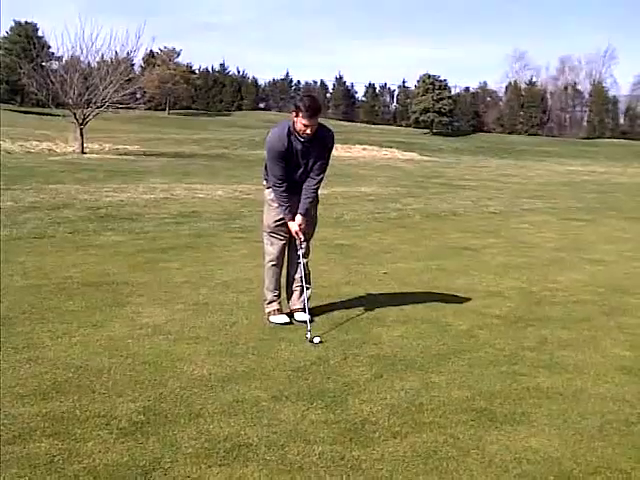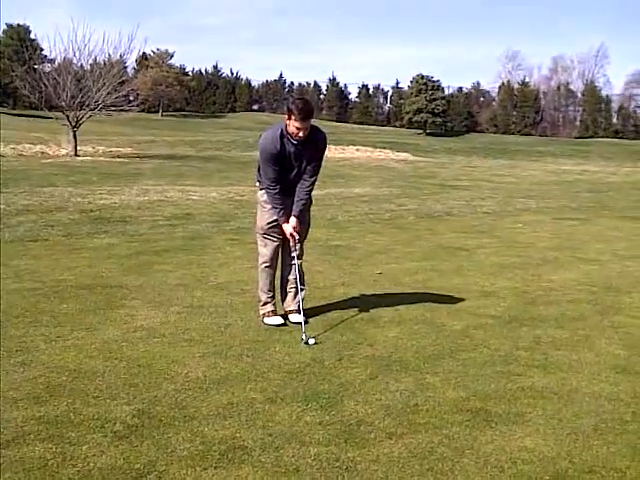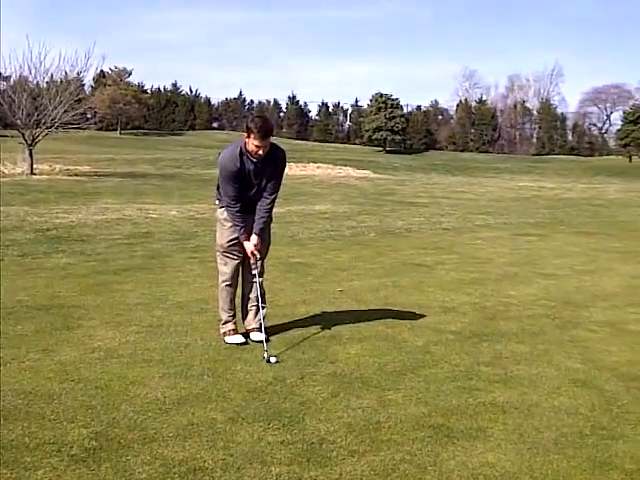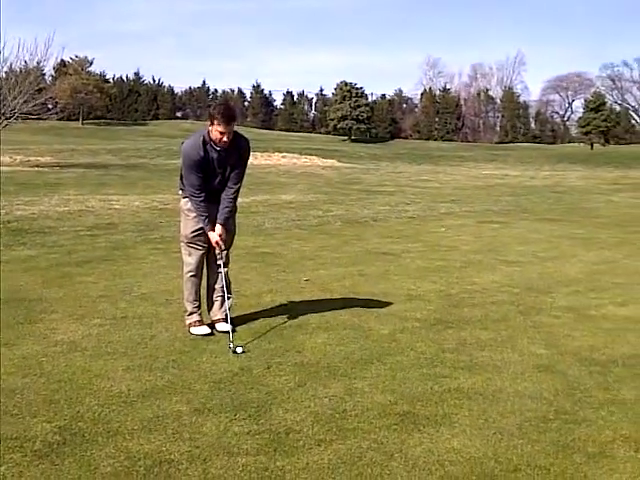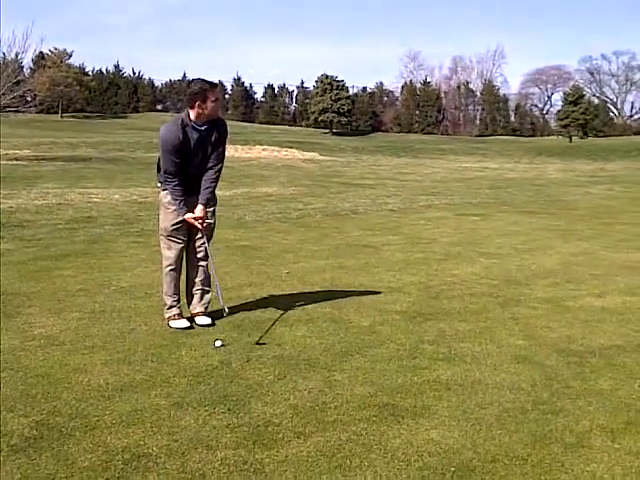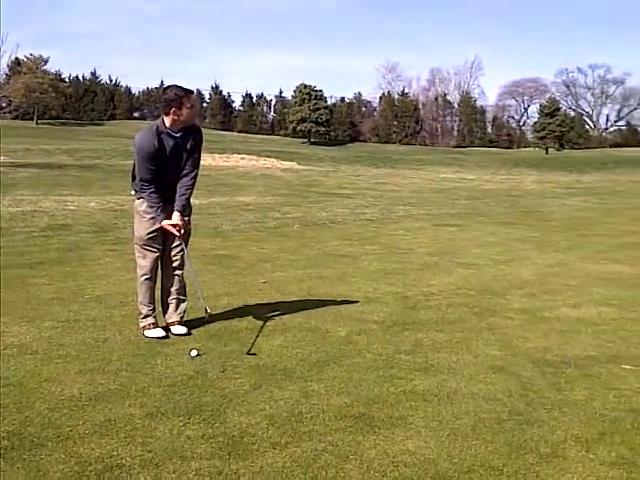
dt=0.5s
person 1, frame 1
left shoulder: (325, 137)
right shoulder: (277, 138)
left elbow: (315, 177)
right elbow: (278, 182)
left wrist: (302, 213)
right wrist: (288, 218)
left hip: (306, 194)
right hip: (278, 192)
left knee: (302, 251)
right knee: (275, 250)
left ankle: (298, 303)
right ankle: (272, 306)
person 1, frame 2
left shoulder: (318, 138)
right shoulder: (270, 140)
left elbow: (308, 179)
right elbow: (272, 185)
left wrist: (295, 214)
right wrist: (282, 220)
left hip: (300, 195)
right hip: (271, 194)
left knee: (295, 252)
right knee: (269, 252)
left ankle: (292, 305)
right ankle: (267, 307)
person 1, frame 3
left shoulder: (277, 156)
right shoulder: (229, 158)
left elbow: (268, 197)
right elbow: (232, 202)
left wrist: (256, 232)
right wrist: (244, 237)
left hip: (260, 213)
right hip: (231, 213)
left knee: (256, 270)
right knee: (229, 270)
left ankle: (253, 323)
right ankle: (228, 325)
person 1, frame 4
left shoulder: (241, 145)
right shoulder: (192, 147)
left elbow: (232, 187)
right elbow: (196, 192)
left wrist: (221, 222)
right wrist: (208, 228)
left hip: (224, 203)
right hip: (195, 203)
left knee: (221, 260)
right knee: (194, 261)
left ankle: (219, 313)
right ankle: (193, 316)
person 1, frame 5
left shoulder: (219, 127)
right shoulder: (171, 132)
left elbow: (213, 169)
right elbow: (171, 176)
left wrist: (202, 204)
right wrist: (184, 211)
left hip: (203, 196)
right hip: (174, 195)
left knee: (200, 254)
right knee: (173, 255)
left ankle: (199, 307)
right ankle: (172, 311)
person 1, frame 6
left shoulder: (194, 134)
right shoulder: (146, 139)
left elbow: (188, 175)
right elbow: (147, 184)
left wrist: (178, 211)
right wrist: (161, 218)
left hip: (178, 203)
right hip: (149, 203)
left knee: (176, 263)
right knee: (148, 264)
left ankle: (174, 316)
right ankle: (147, 319)
